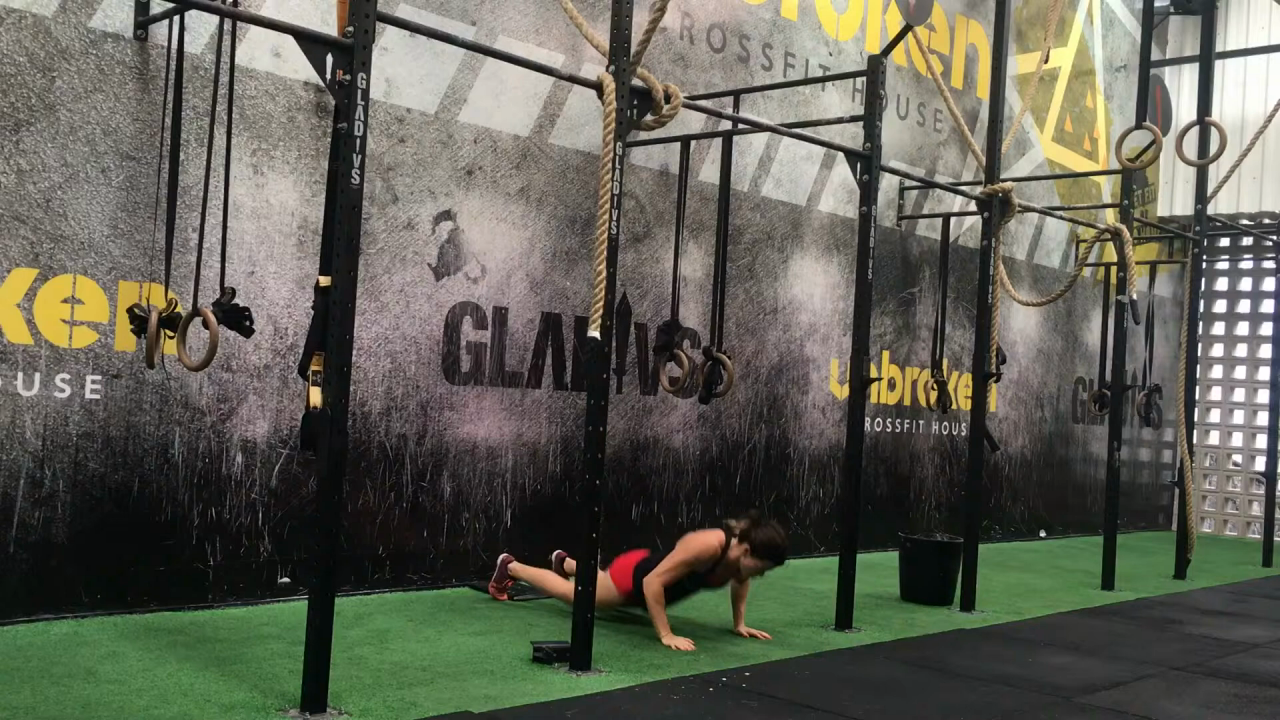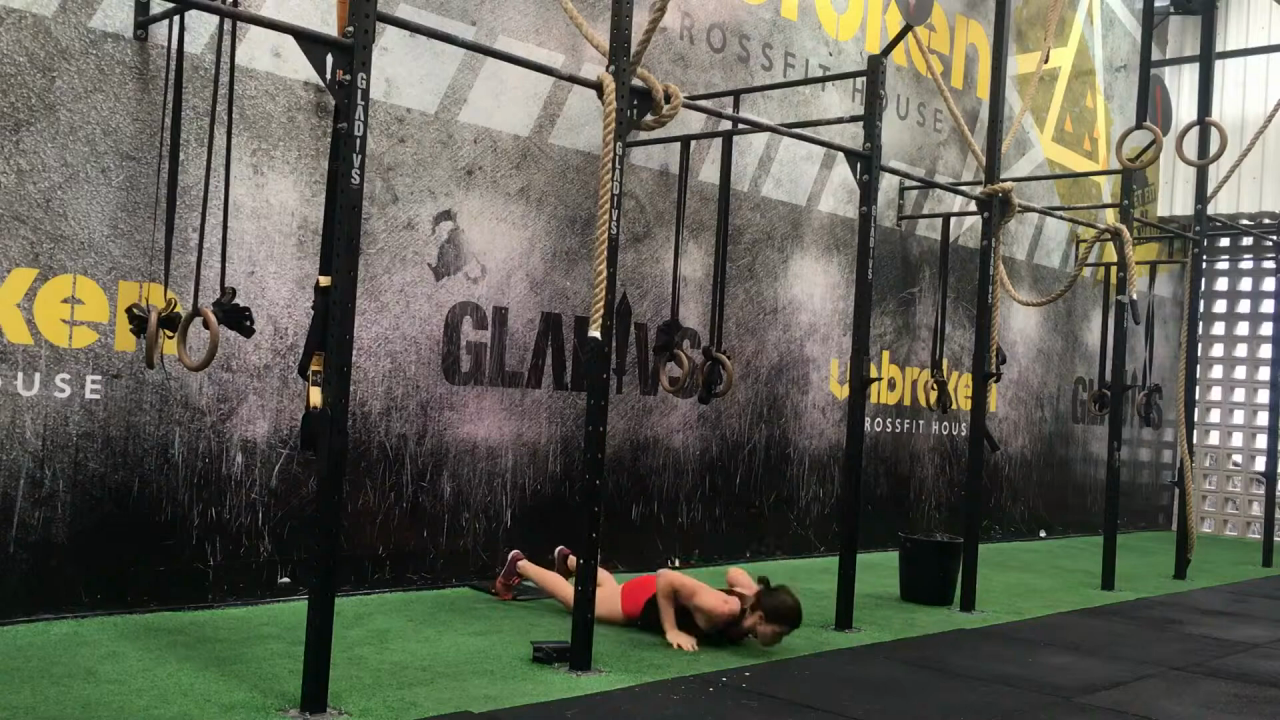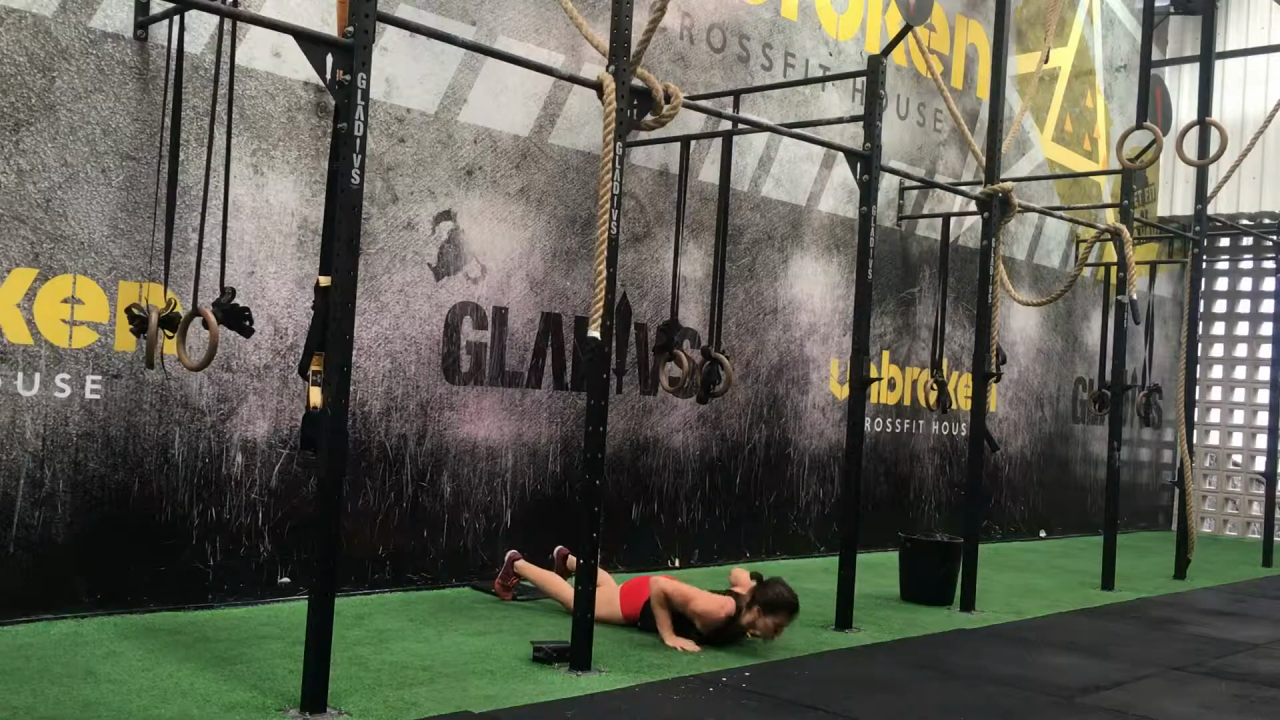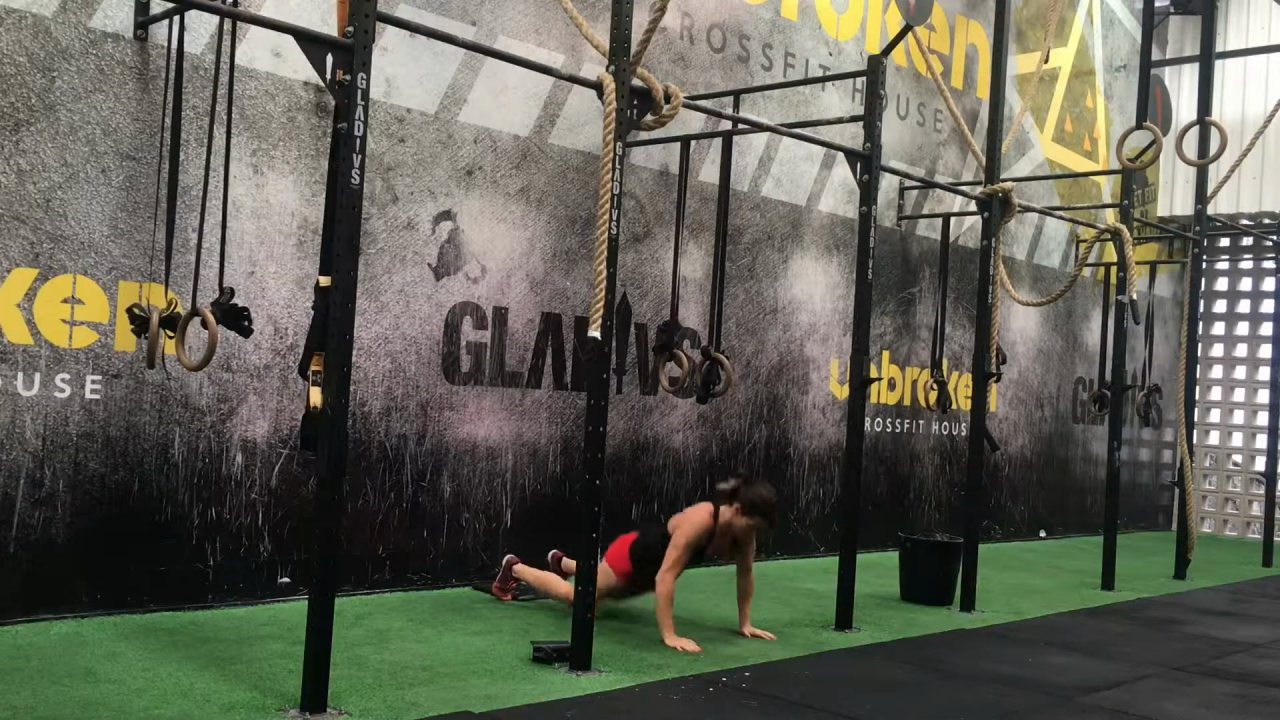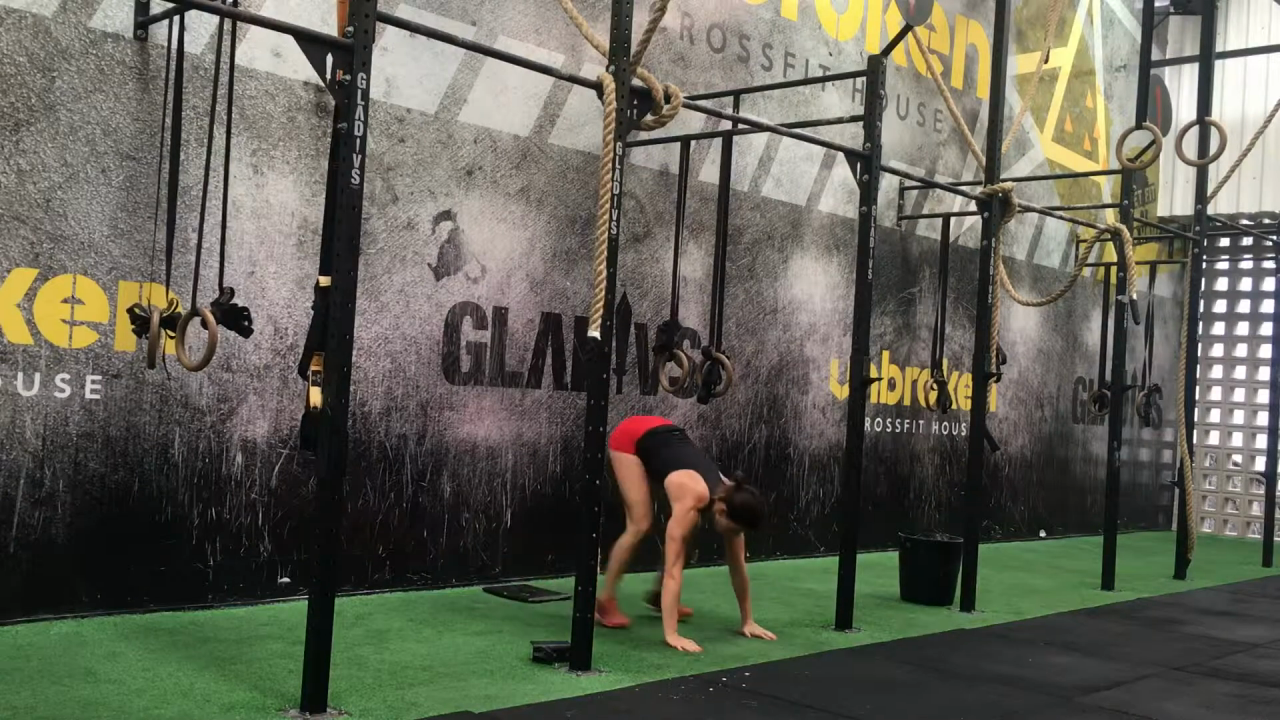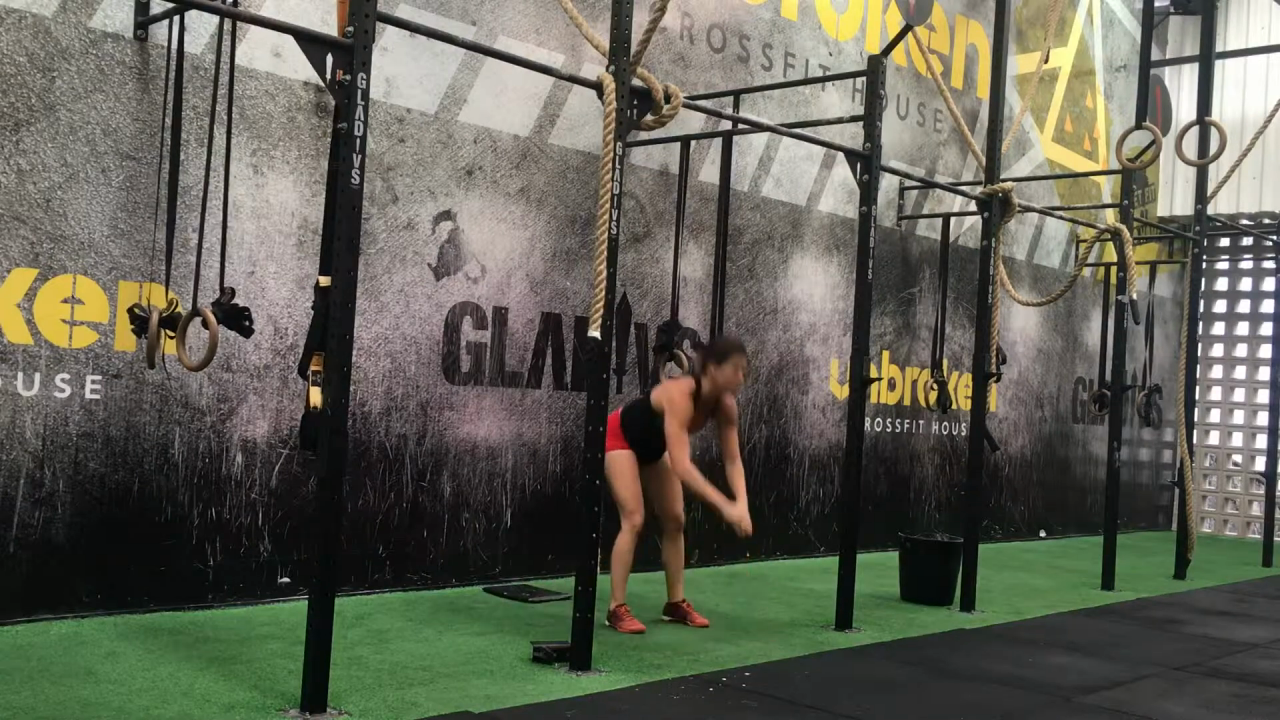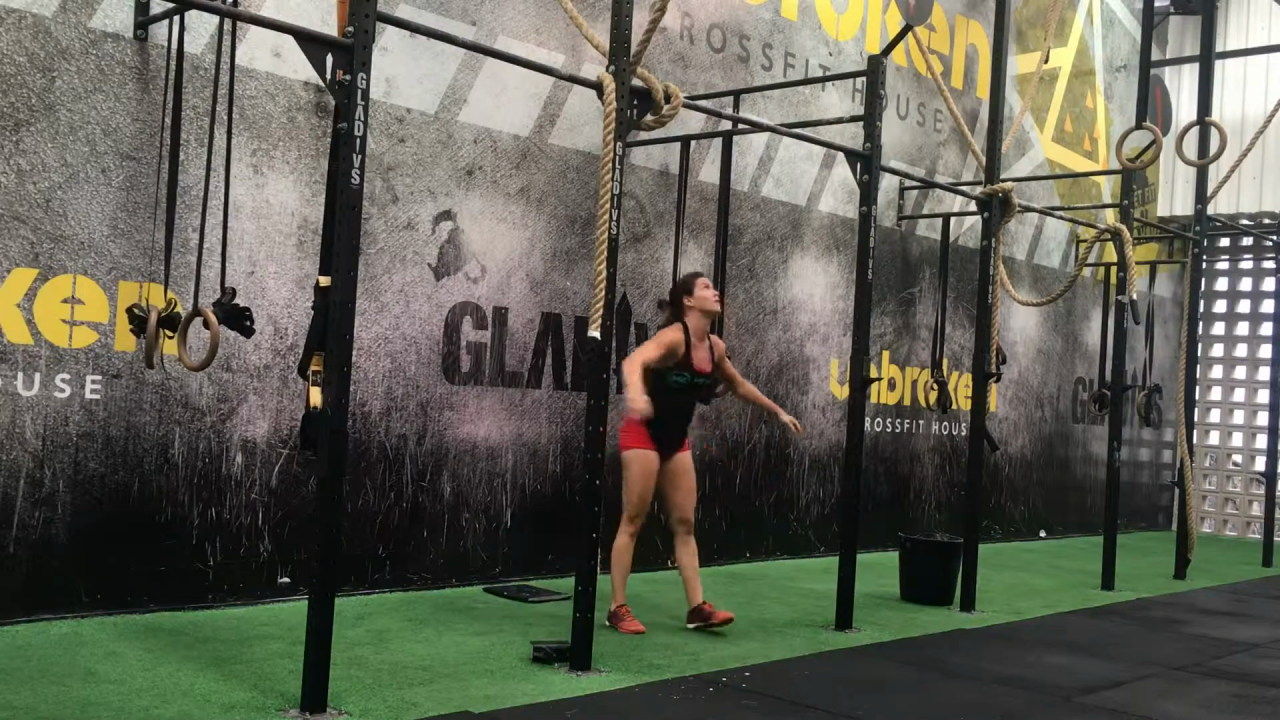
dt=0.4s
person 1, frame 1
left shoulder: (742, 552)
right shoulder: (708, 548)
left elbow: (739, 581)
right elbow: (653, 583)
left wrist: (739, 623)
right wrist: (666, 635)
left hip: (653, 576)
right hip: (633, 576)
left knee: (602, 582)
right knee: (569, 592)
left ankle: (564, 562)
right ankle: (510, 566)
person 1, frame 2
left shoulder: (753, 599)
right shoulder: (722, 612)
left elbow: (734, 572)
right elbow: (663, 576)
left wrist: (743, 631)
right wrist: (672, 632)
left hip: (662, 598)
right hip: (642, 604)
left knee: (612, 585)
right knee: (575, 598)
left ankle: (567, 558)
right ankle: (520, 564)
person 1, frame 3
left shoulder: (752, 597)
right shoulder: (718, 611)
left elbow: (735, 573)
right elbow: (657, 583)
left wrist: (745, 626)
right wrist: (669, 636)
left hip: (661, 597)
right hip: (641, 604)
left knee: (612, 586)
right knee: (574, 598)
left ankle: (566, 558)
right ankle: (517, 564)
person 1, frame 4
left shoulder: (739, 522)
right shoulder: (700, 521)
left elbow: (745, 573)
right elbow: (666, 576)
left wrist: (745, 623)
right wrist: (669, 635)
left hip: (646, 561)
right hip: (631, 557)
left knee: (592, 577)
right knee: (569, 593)
left ankle: (561, 559)
right ankle: (514, 569)
person 1, frame 5
left shoulder: (729, 499)
right shoulder: (692, 500)
left elbow: (737, 564)
right elbow: (674, 567)
left wrist: (746, 619)
right wrist: (671, 631)
right hip: (632, 437)
left knee: (685, 533)
right knee: (640, 526)
left ankle: (659, 594)
right ankle: (605, 601)
person 1, frame 6
left shoulder: (725, 405)
right shoulder: (680, 396)
left elbow: (733, 459)
right elbow: (682, 466)
left wrist: (742, 504)
right wrist: (724, 506)
left hip: (653, 448)
right hip: (621, 438)
left knee: (675, 521)
right knee: (634, 520)
left ankle: (676, 603)
right ankle: (616, 610)
person 1, frame 7
left shoulder: (713, 346)
right shoulder: (673, 336)
left elbow: (739, 385)
right elbow: (632, 362)
left wrist: (780, 413)
right wrist: (635, 390)
left hip: (674, 443)
right hip: (644, 434)
left knee: (684, 524)
right knee: (633, 522)
left ankle: (697, 607)
right ankle: (617, 608)
